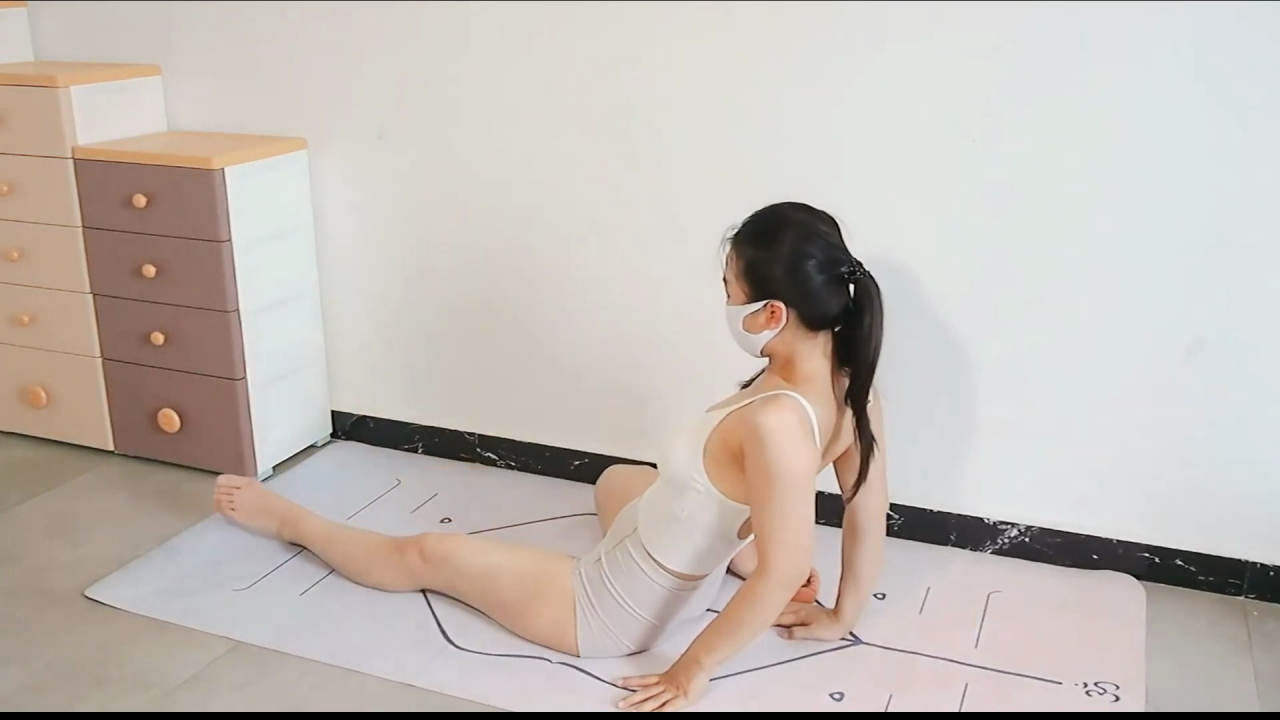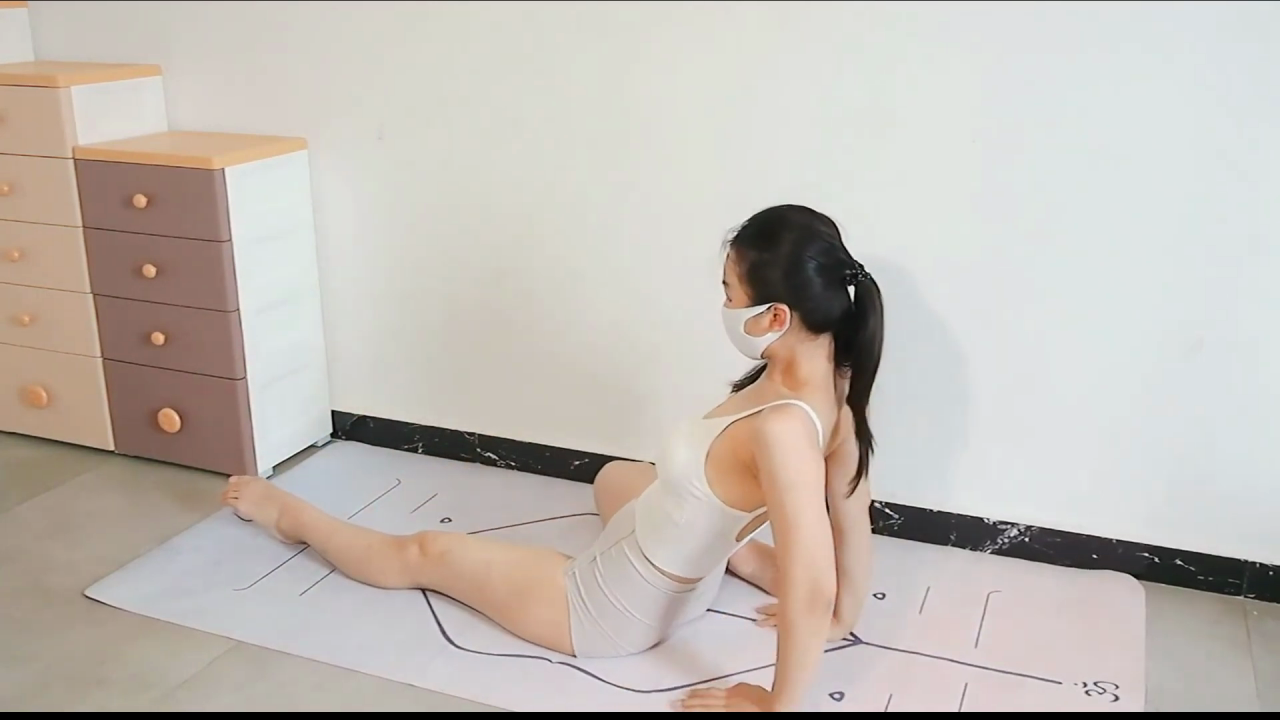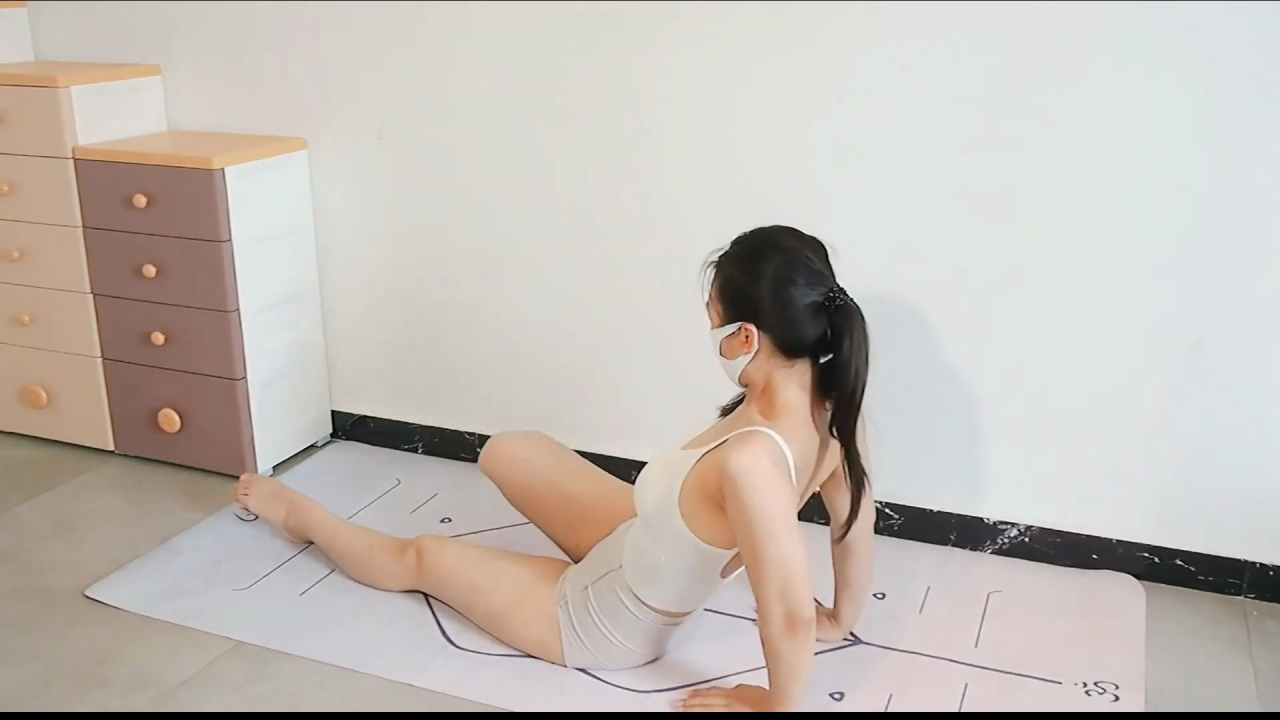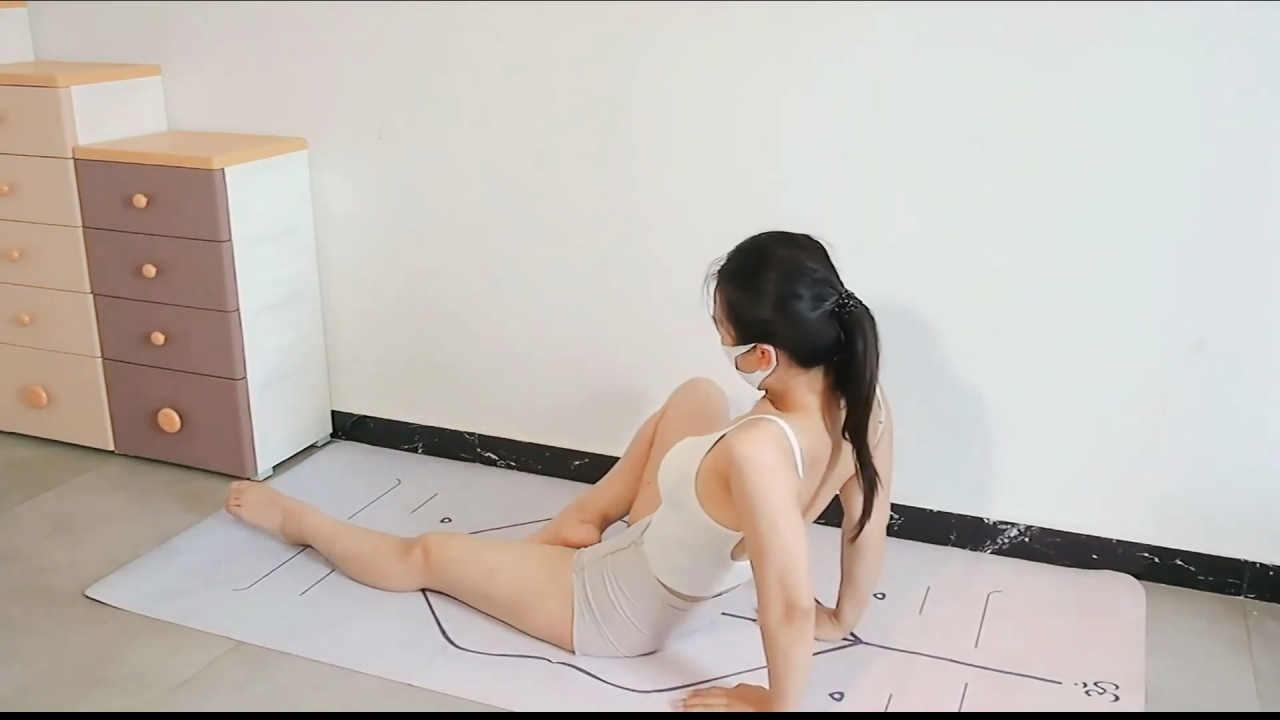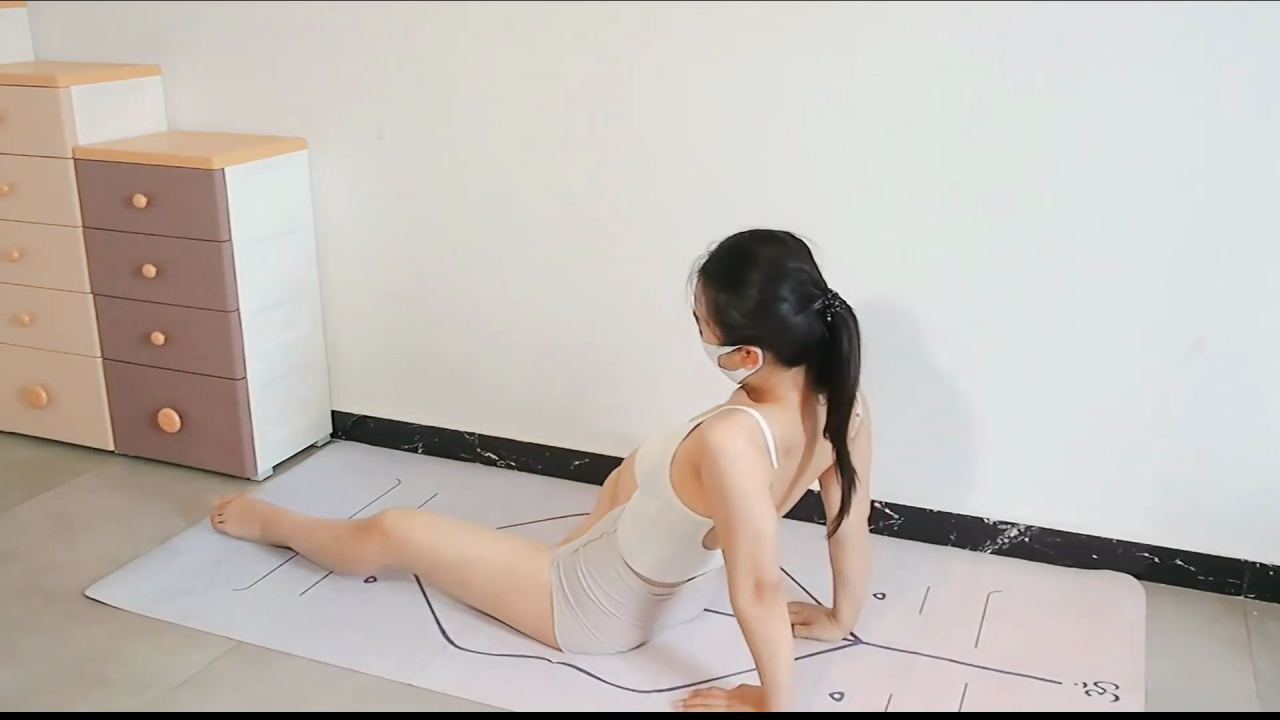
dt=1s
person 1, frame 1
left shoulder: (777, 422)
right shoulder: (848, 383)
left elbow: (783, 577)
right elbow: (869, 508)
left wrist: (692, 669)
right wrist: (841, 615)
left hip: (615, 613)
right hip: (685, 578)
left knee: (429, 555)
right knee: (618, 480)
left ankle: (288, 519)
person 1, frame 2
left shoulder: (783, 429)
right shoulder: (833, 381)
left elbow: (814, 591)
right elbow: (852, 509)
left wrist: (777, 704)
right wrist: (843, 617)
left hip: (613, 610)
right hip: (681, 581)
left knee: (426, 553)
right knee: (617, 476)
left ankle: (292, 517)
right ankle: (757, 559)
person 1, frame 3
left shoulder: (750, 461)
right shoulder: (830, 404)
left elbow: (789, 614)
right elbow: (855, 520)
left wrist: (778, 705)
right wrist: (841, 618)
left hip: (605, 627)
right hip: (641, 543)
left knee: (422, 557)
right knee: (504, 452)
left ankle: (301, 515)
person 1, frame 4
left shoulder: (756, 450)
right shoulder: (864, 406)
left elbow: (789, 606)
right elbow: (868, 525)
left wrist: (778, 705)
right wrist: (842, 618)
left hip: (618, 609)
right hip: (680, 575)
left knee: (427, 555)
right knee: (696, 397)
left ankle: (295, 519)
right ankle: (583, 518)
person 1, frame 5
left shoulder: (728, 440)
right shoulder: (841, 401)
left elbow: (760, 587)
right elbow: (851, 518)
left wrist: (775, 702)
right wrist: (841, 616)
left hip: (597, 610)
right hip: (677, 590)
left knee: (395, 530)
right knee: (642, 465)
left ankle: (271, 521)
